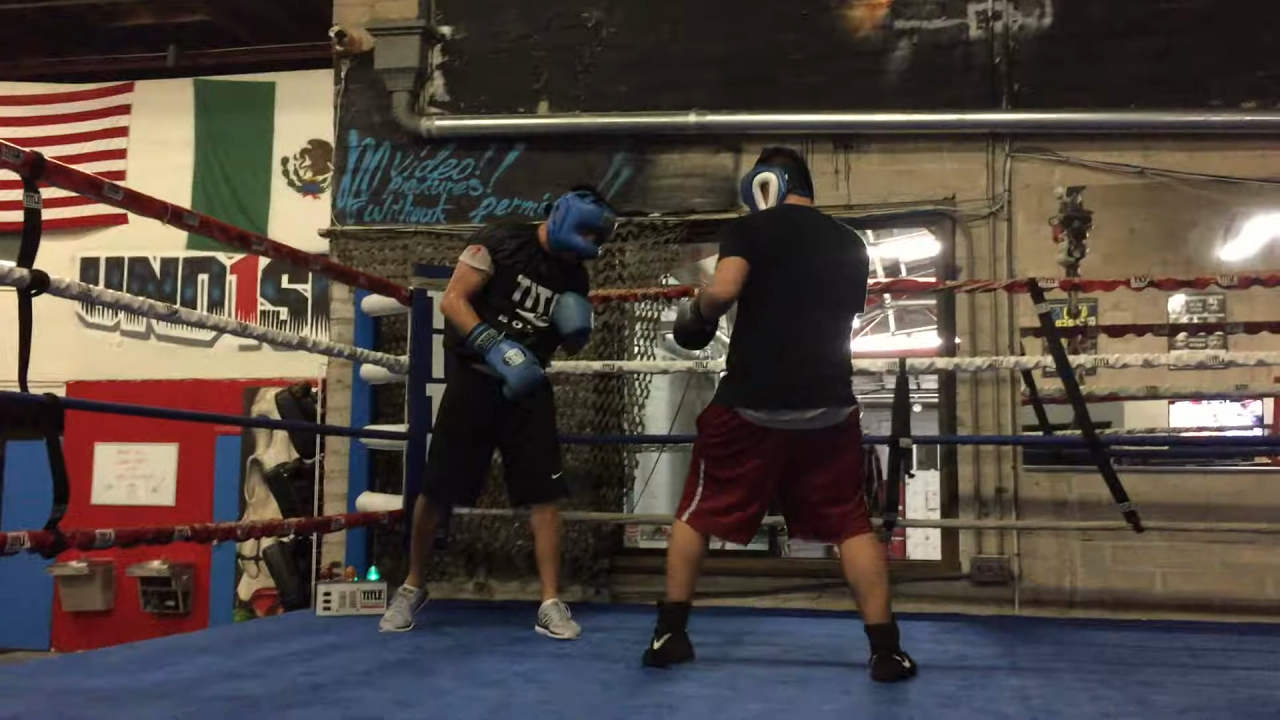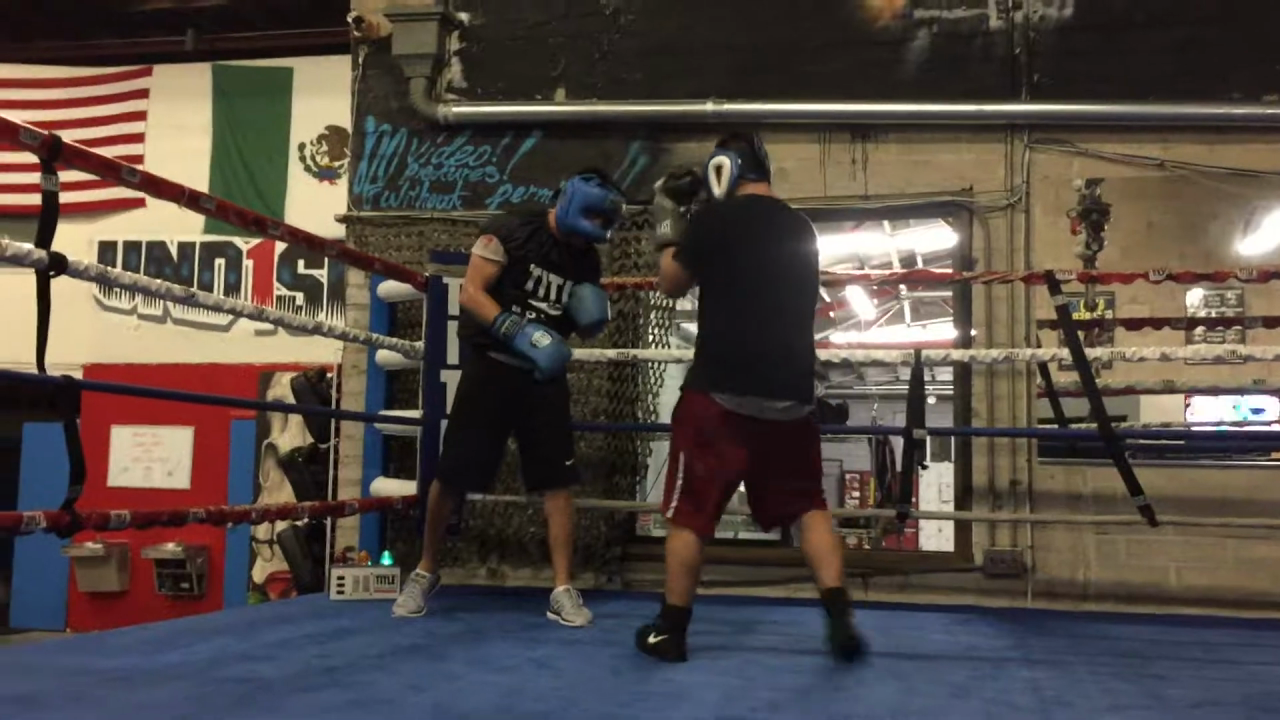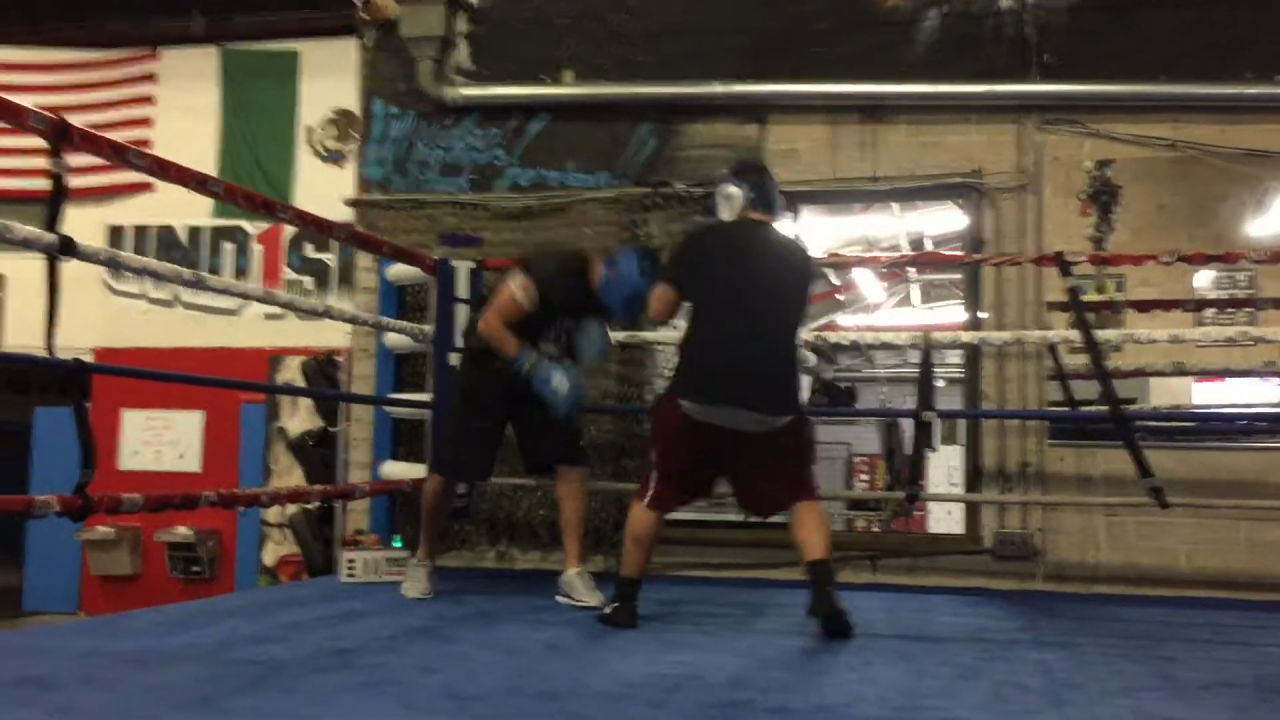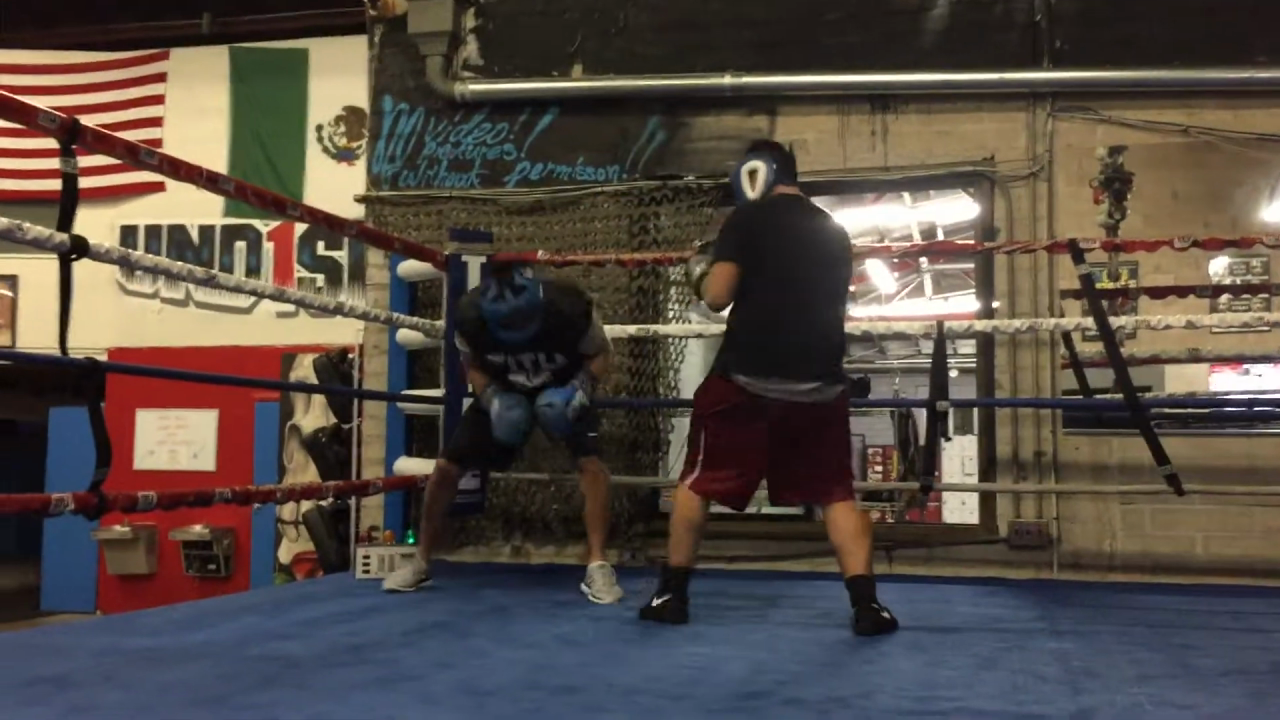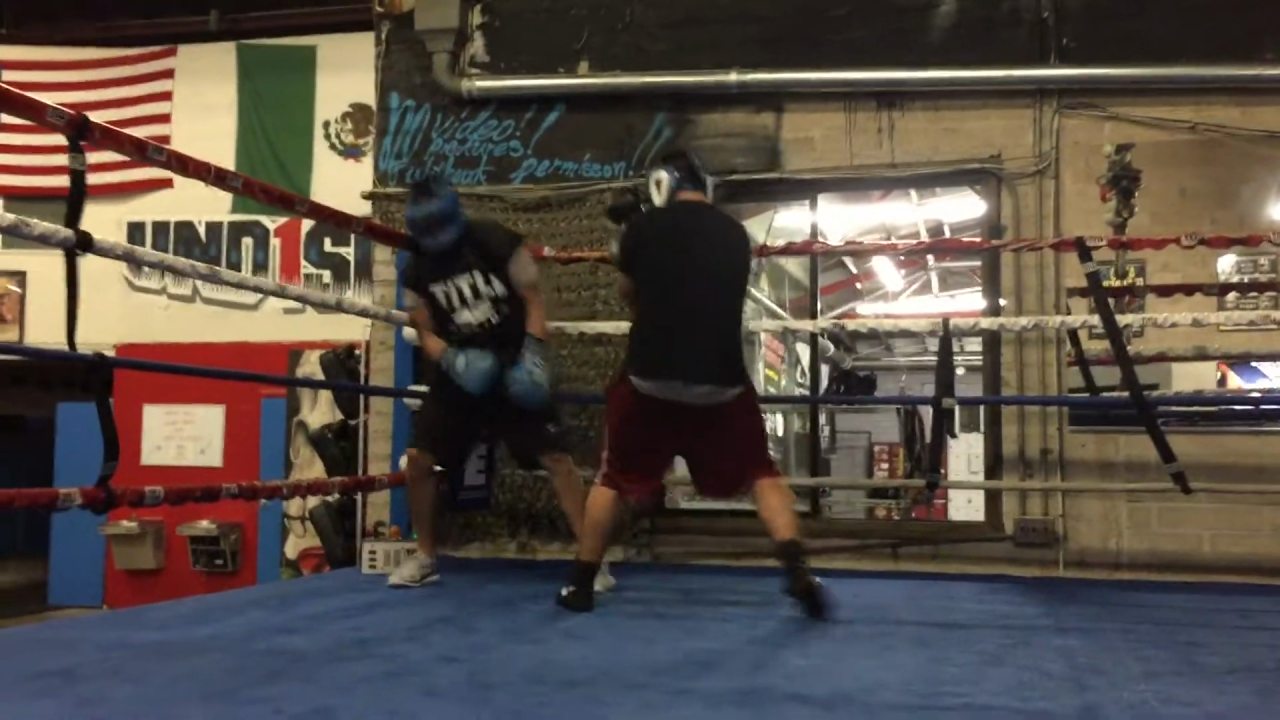
dt=0.5s
person 1, frame 1
left shoulder: (751, 229)
right shoulder: (851, 243)
left elbow: (722, 289)
left wrist: (696, 314)
left hip: (750, 403)
right hip: (828, 406)
left knee: (697, 512)
right knee: (851, 524)
left ankle: (671, 632)
right ankle: (885, 649)
person 1, frame 2
left shoulder: (711, 219)
right shoulder: (800, 228)
left elbow: (672, 285)
left wrist: (668, 224)
left hip: (721, 391)
right hip: (792, 394)
left knee: (689, 511)
right knee: (807, 505)
left ankle: (670, 630)
right ankle: (837, 618)
person 1, frame 3
left shoulder: (701, 241)
right shoulder: (798, 258)
left elbow: (657, 312)
left wrist: (684, 281)
left hip: (696, 397)
right hip: (772, 405)
left knee: (654, 497)
right knee: (801, 498)
left ankle: (623, 600)
right ankle: (823, 592)
person 1, frame 4
left shoulder: (747, 218)
right shoulder: (834, 231)
left elbow: (717, 296)
left wrist: (701, 271)
left hip: (746, 376)
right hip: (818, 383)
left knee: (698, 482)
right knee: (835, 492)
left ankle: (673, 592)
right ankle: (865, 603)
person 1, frame 5
left shoulder: (645, 227)
right shoulder: (736, 235)
left hip: (650, 379)
right hip: (721, 383)
left knee: (612, 481)
right knee: (761, 474)
left ankle: (581, 584)
right ankle: (796, 570)
person 2, frame 1
left shoulder: (573, 276)
right shoulder: (499, 243)
left elbow: (570, 346)
right elbow: (451, 300)
left wrist: (576, 330)
right wrist: (494, 347)
left hip: (529, 388)
right hip: (475, 379)
left knee: (545, 495)
right knee: (436, 490)
left ankle: (550, 604)
right ankle: (413, 587)
person 2, frame 2
left shoulder: (587, 260)
right shoulder: (511, 231)
left elbow: (584, 326)
right elbow: (471, 293)
left wrist: (590, 317)
right wrist: (521, 332)
left hip: (545, 375)
right hip: (491, 366)
left knee: (559, 483)
right knee: (452, 477)
left ankle: (563, 591)
right ankle: (425, 573)
person 2, frame 3
left shoulder: (598, 296)
right shoulder: (546, 274)
right elbow: (489, 324)
left wrist: (589, 346)
right wrist: (538, 370)
left hip: (543, 379)
right hip: (489, 368)
left knee: (571, 465)
right knee: (449, 471)
left ankle: (573, 574)
right ankle: (423, 560)
person 2, frame 4
left shoulder: (569, 308)
right shoulder: (472, 318)
left elbow: (600, 355)
right elbow: (475, 367)
left wrist: (577, 391)
right wrist: (494, 399)
left hip: (561, 394)
right hip: (505, 397)
left knee: (590, 464)
right knee: (447, 467)
left ankle: (598, 567)
right ankle: (420, 562)
person 2, frame 5
left shoulder: (499, 242)
right shoulder: (417, 271)
left elbow: (534, 299)
right elbow: (427, 334)
left wrist: (533, 356)
right wrist: (453, 361)
left hip: (514, 365)
right hip: (465, 370)
left knee: (555, 457)
right knee: (419, 458)
right ankle: (425, 557)
